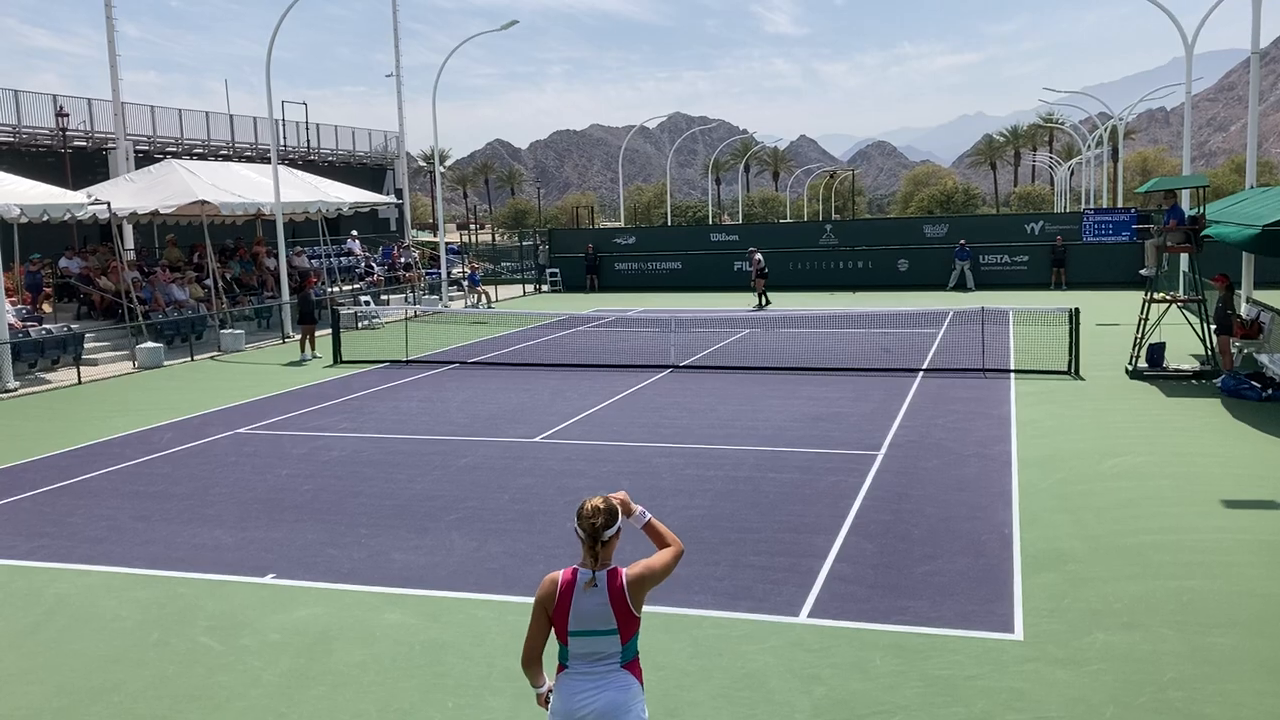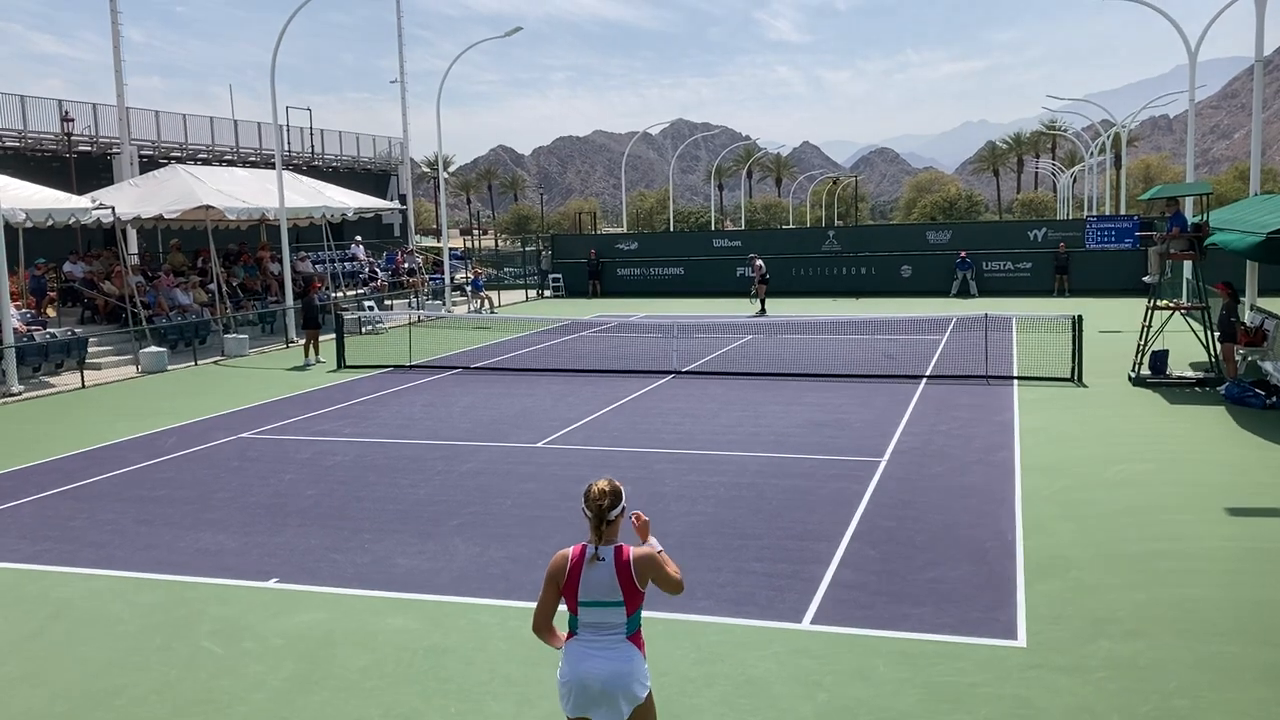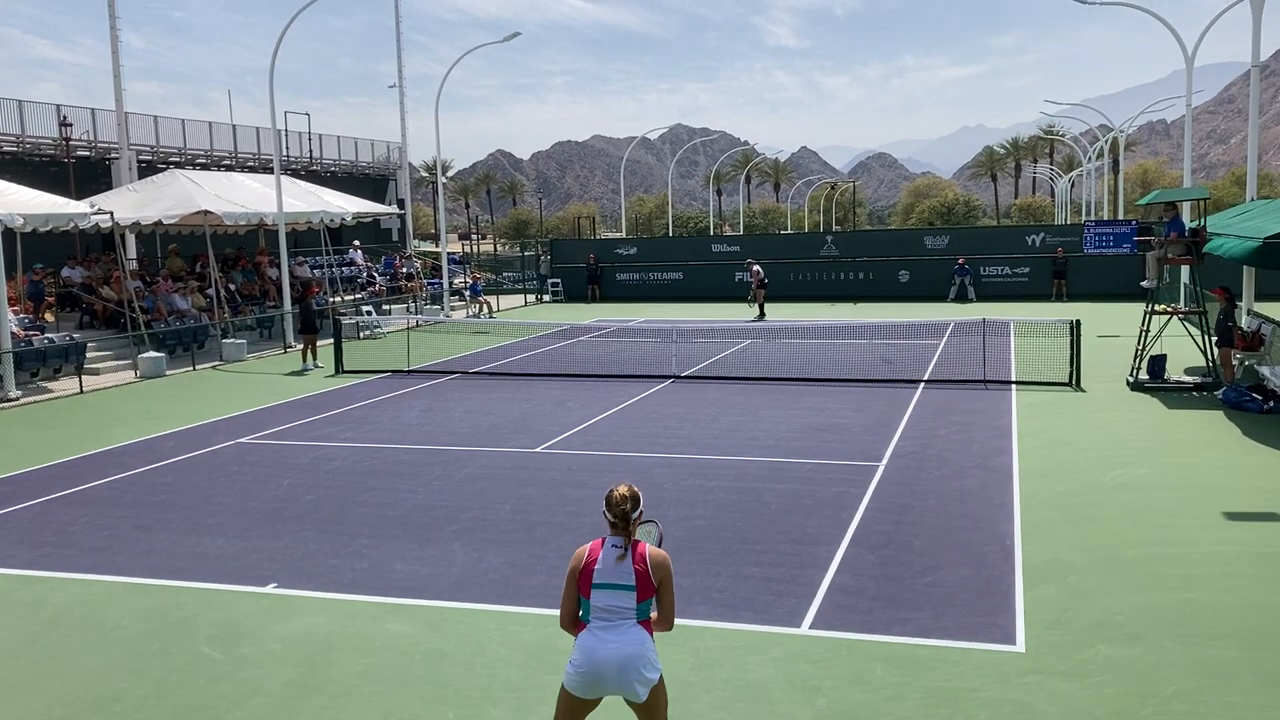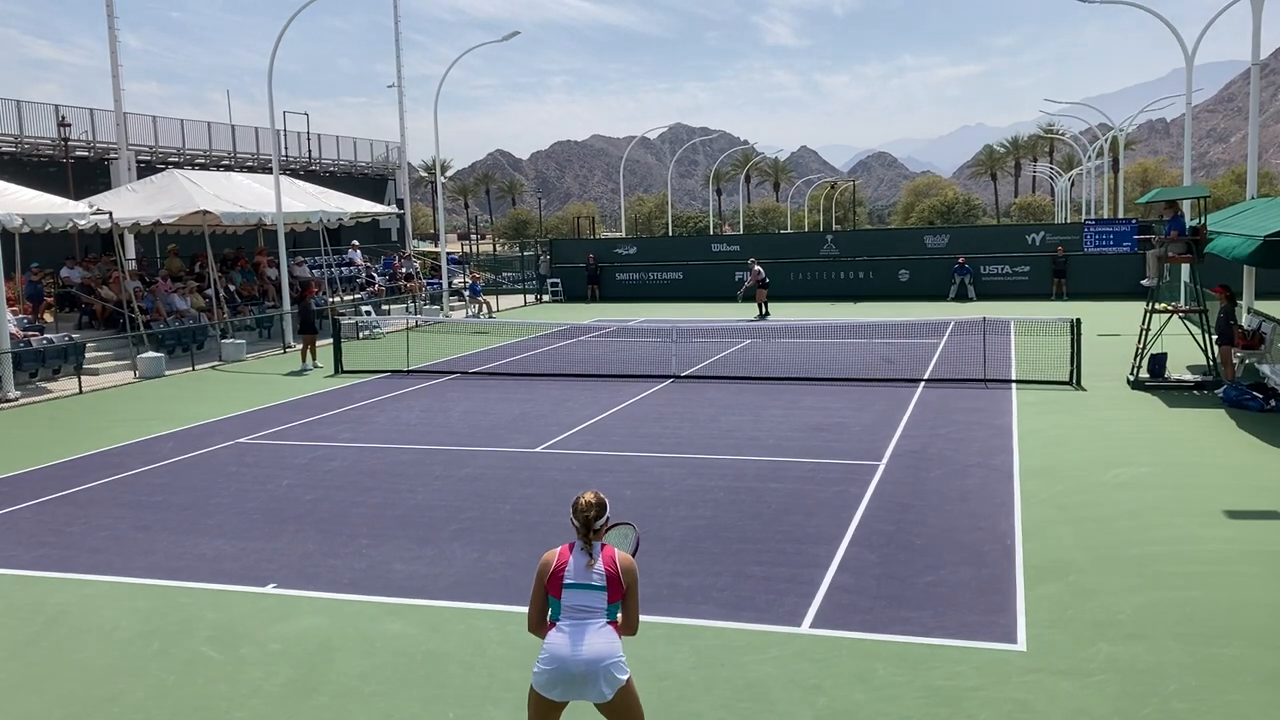
dt=0.5s
person 1, frame 1
left shoulder: (553, 586)
right shoulder: (634, 581)
left elbow: (529, 660)
right elbow: (675, 548)
left wrist: (541, 687)
right wrist: (634, 512)
person 1, frame 2
left shoulder: (563, 561)
right shoulder: (642, 559)
left elbow: (540, 626)
right elbow: (677, 585)
right wrist: (649, 540)
left hip: (577, 672)
right hip: (625, 675)
person 1, frame 3
left shoulder: (583, 554)
right shoulder: (657, 558)
left elbow: (566, 621)
right elbow: (666, 622)
left hip: (588, 657)
right hip: (637, 657)
person 1, frame 4
left shoulder: (550, 559)
right shoulder: (624, 562)
left elbow: (534, 625)
right elbow: (631, 626)
left hip: (555, 658)
right hip: (605, 660)
